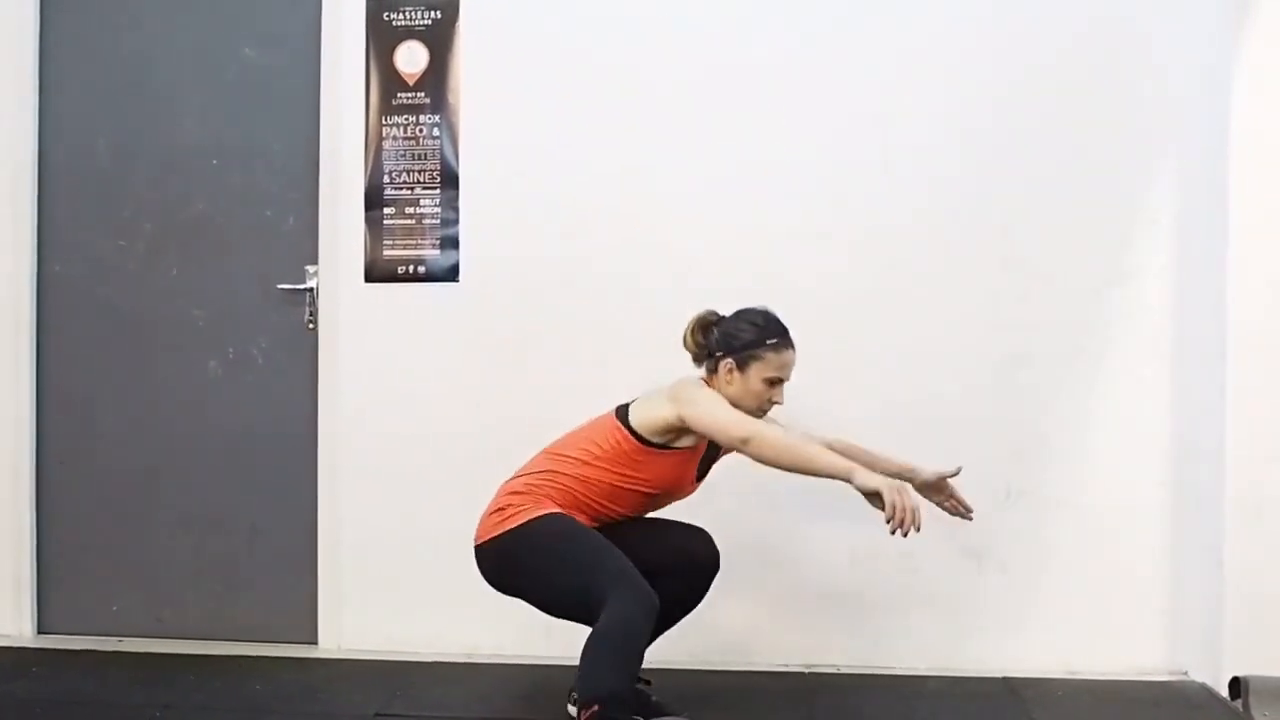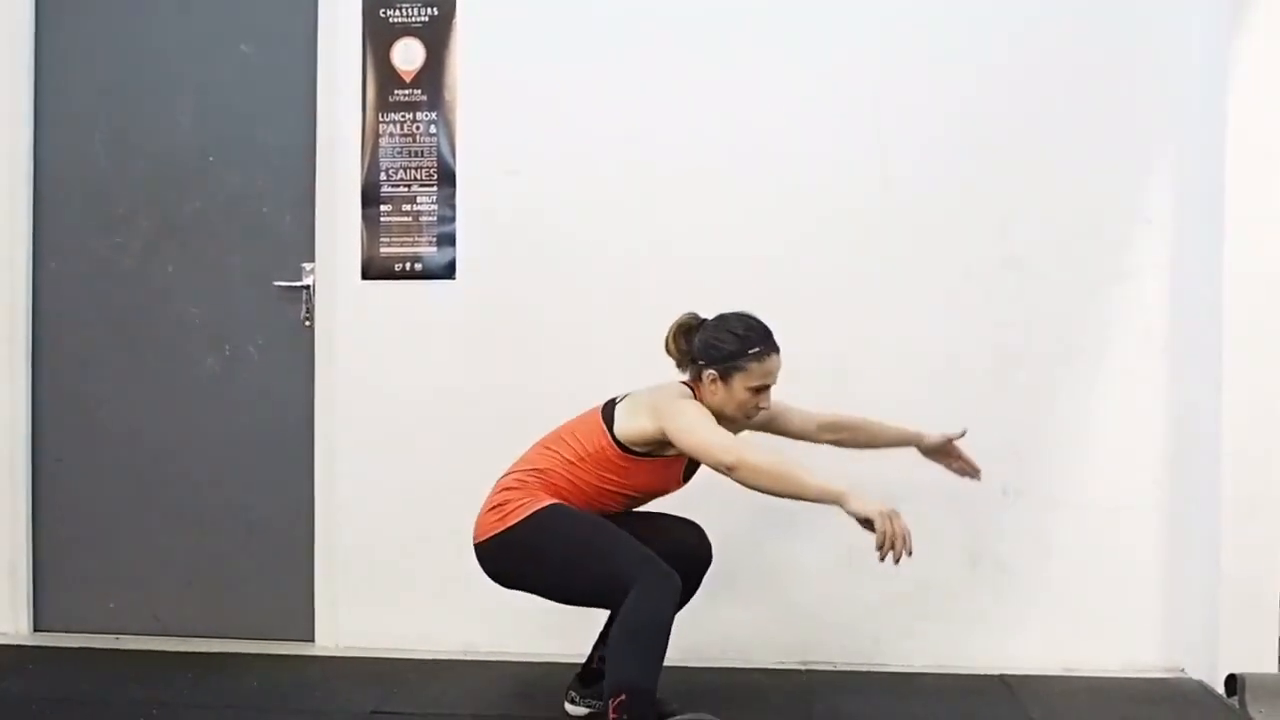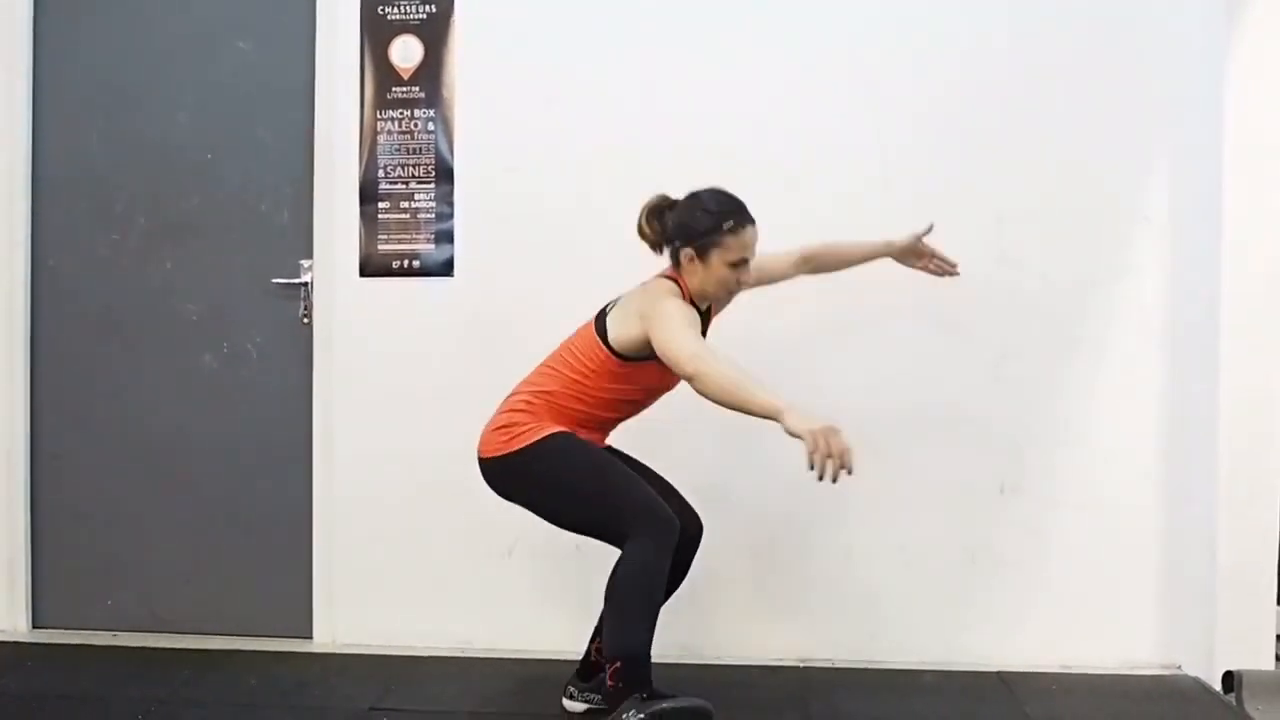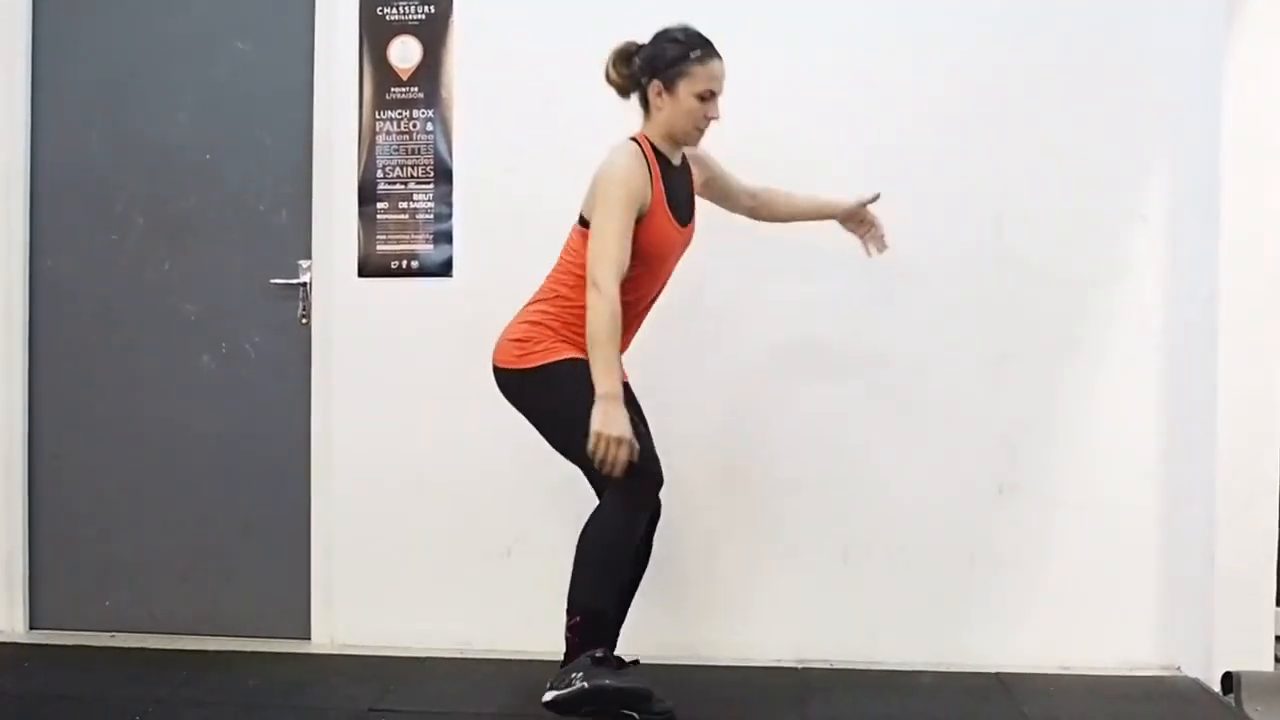
dt=0.3s
person 1, frame 1
left shoulder: (722, 418)
right shoulder: (688, 400)
left elbow: (819, 447)
right elbow: (751, 440)
left wrist: (914, 478)
right wrist: (860, 476)
left hip: (572, 525)
right hip: (518, 525)
left knee: (694, 557)
right knee: (632, 601)
person 1, frame 2
left shoulder: (706, 406)
right shoulder: (672, 408)
left elbow: (822, 426)
right elbow: (736, 462)
left wrist: (918, 441)
right wrist: (848, 497)
left hip: (554, 515)
right hip: (515, 522)
left knee: (685, 549)
right knee: (653, 581)
person 1, frame 3
left shoulder: (696, 290)
right shoulder: (661, 305)
left elbow: (800, 261)
right elbow: (704, 372)
left wrist: (892, 249)
right wrist: (788, 415)
left hip: (561, 439)
right hip: (519, 443)
left knee: (679, 531)
right knee: (652, 529)
person 1, frame 4
left shoulder: (687, 165)
right shoulder: (627, 169)
left elbow: (749, 199)
right elbow: (602, 288)
left wrist: (837, 211)
right wrist: (612, 405)
left hip: (588, 361)
right hip: (542, 357)
left knee: (634, 501)
right knee: (632, 486)
